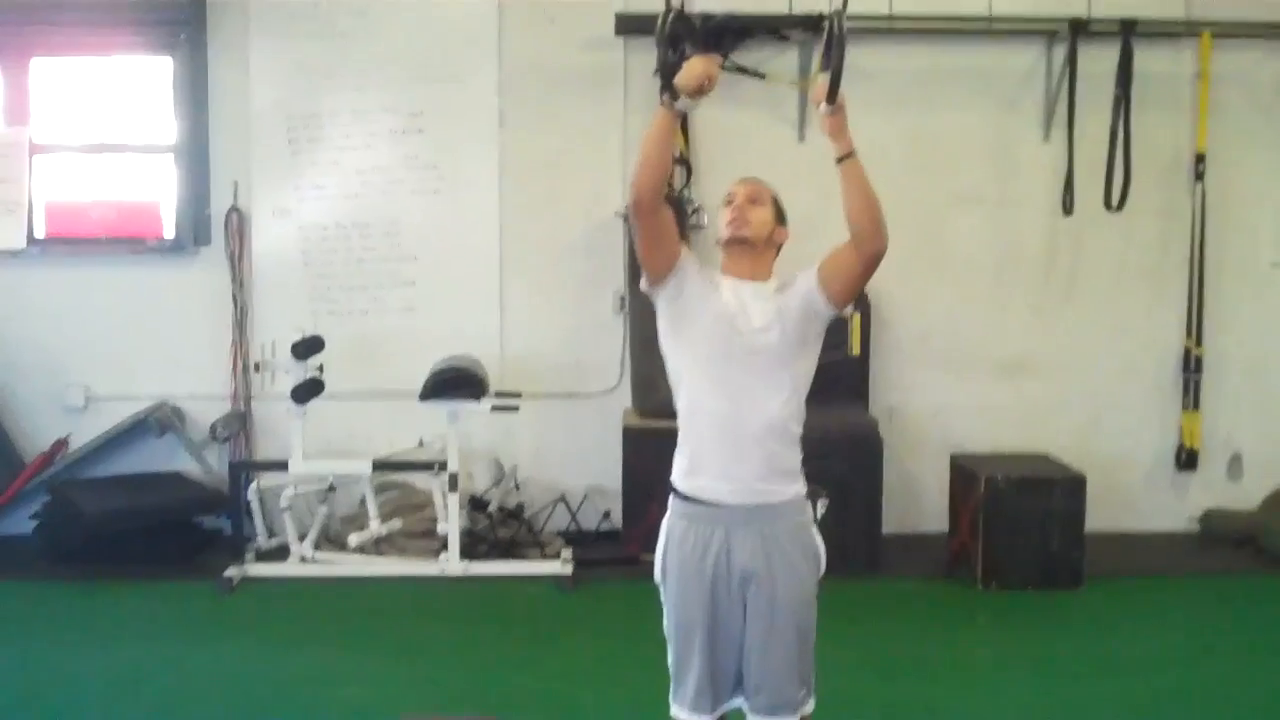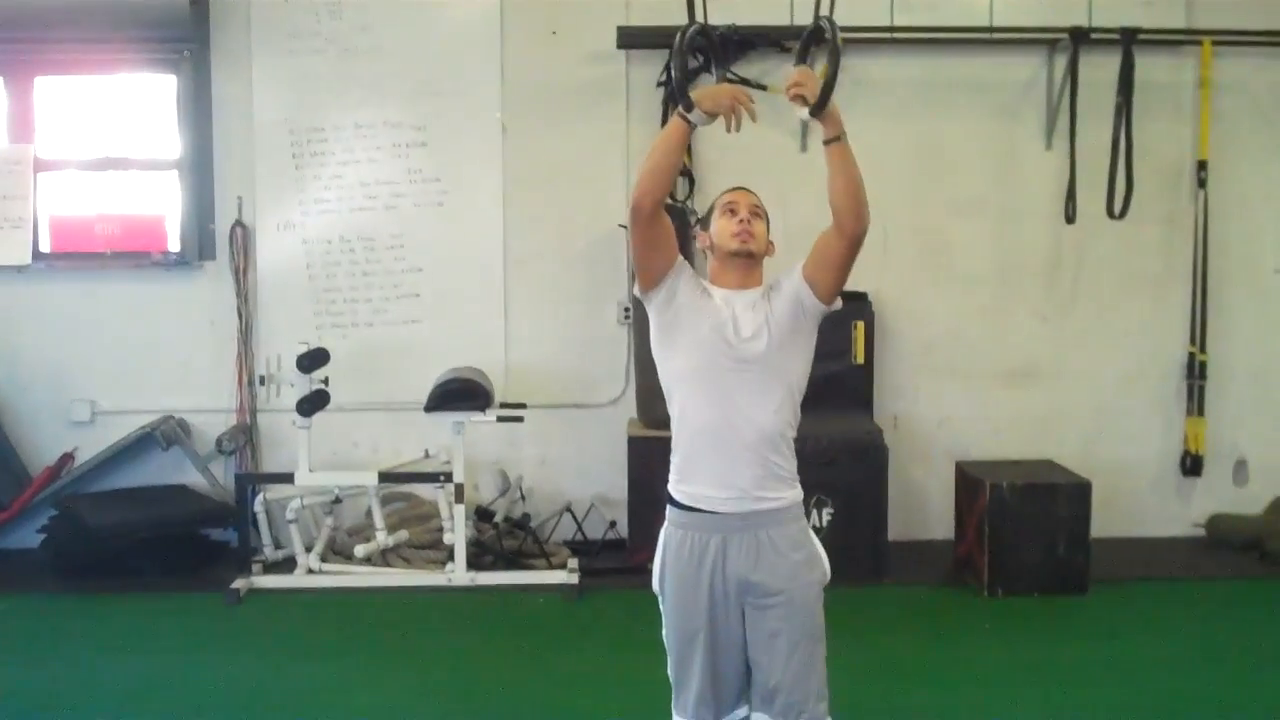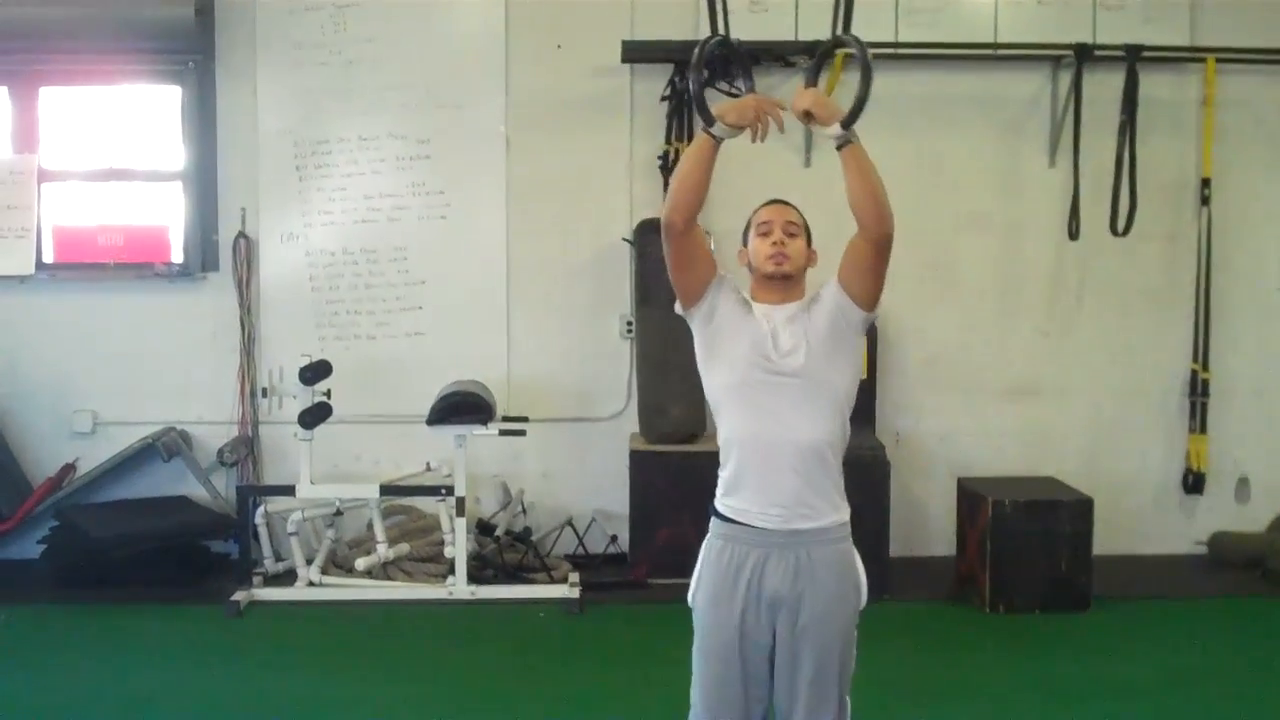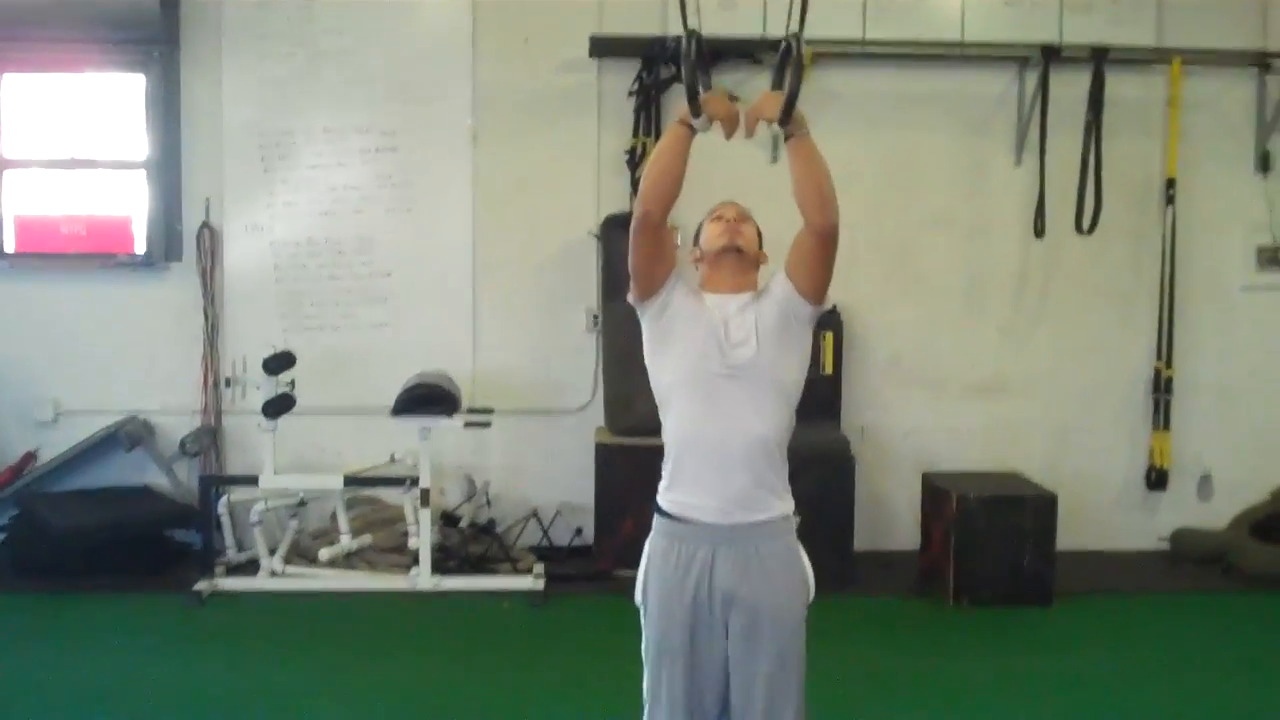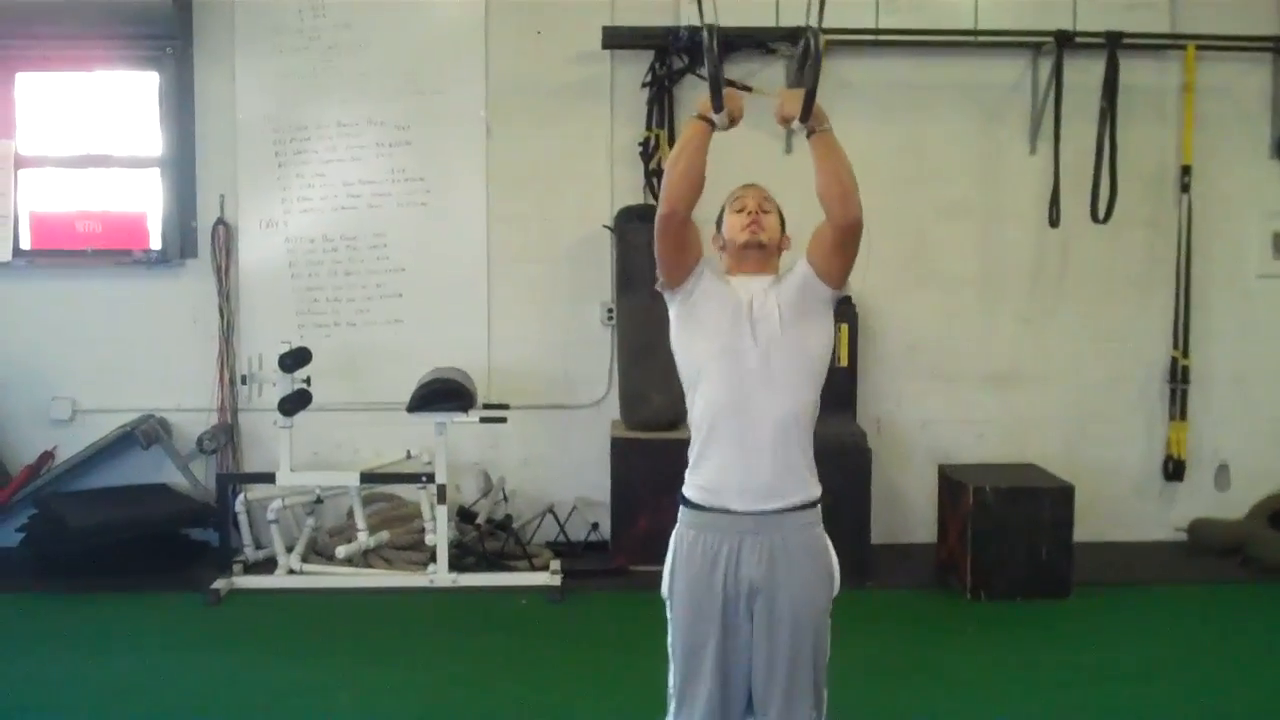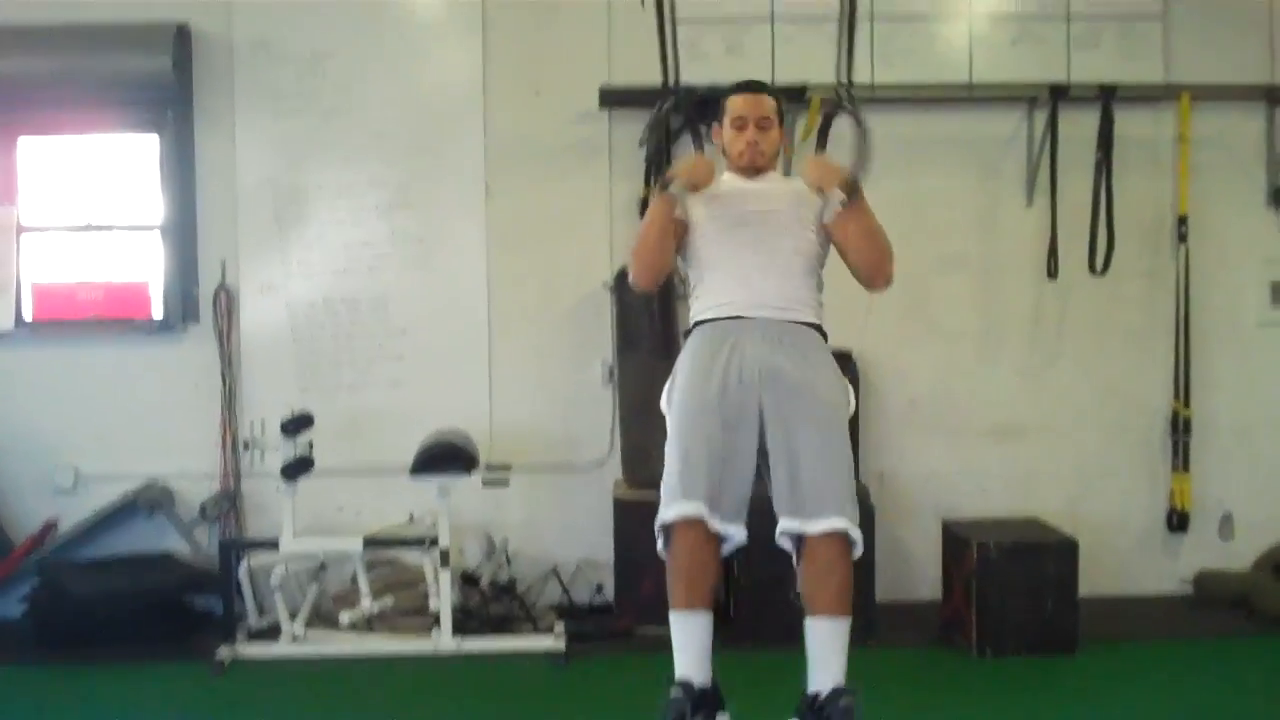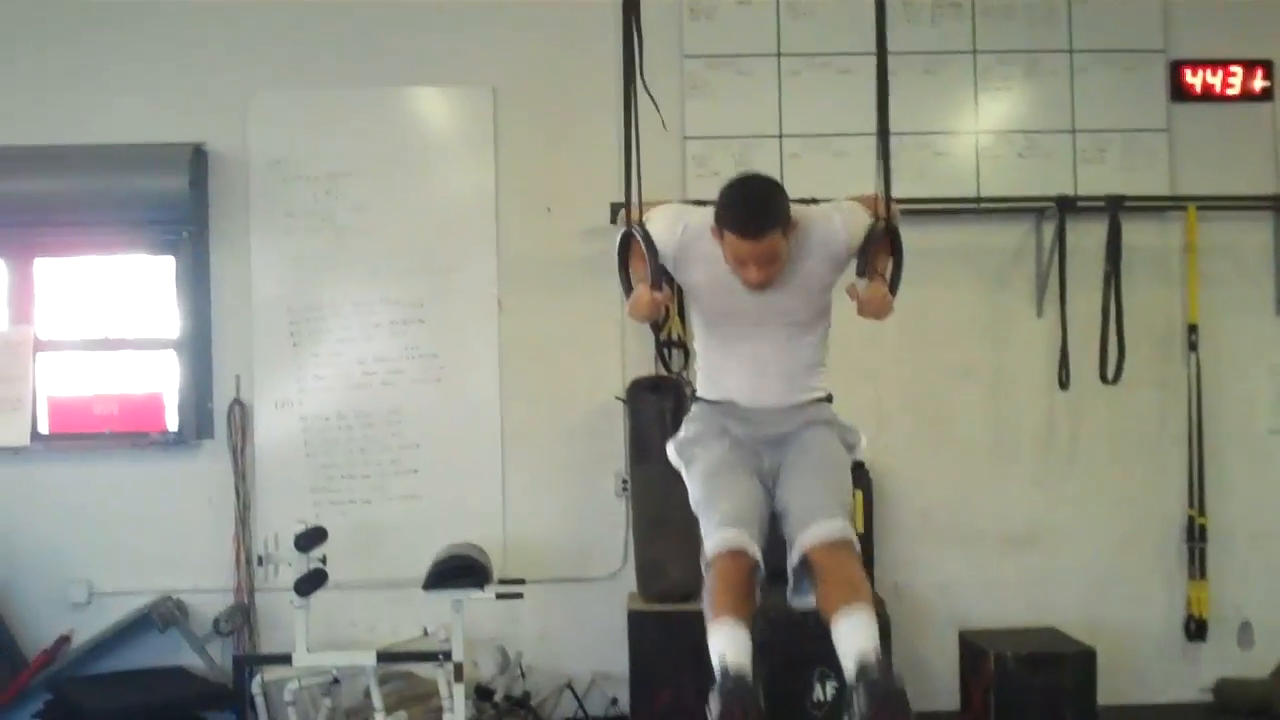
dt=0.5s
person 1, frame 1
left shoulder: (802, 301)
right shoulder: (684, 291)
left elbow: (871, 242)
right elbow: (643, 199)
left wrist: (840, 140)
right wrist: (674, 101)
left hip: (778, 518)
right hip: (697, 517)
person 1, frame 2
left shoulder: (794, 304)
right shoulder: (676, 299)
left elbow: (851, 225)
right elbow: (644, 204)
left wrist: (829, 121)
right wrist: (692, 113)
left hip: (778, 529)
right hip: (695, 528)
person 1, frame 3
left shoulder: (837, 317)
right shoulder: (716, 315)
left elbow: (878, 229)
right elbow: (675, 221)
left wrist: (842, 132)
right wrist: (717, 128)
left hip: (821, 547)
right hip: (736, 543)
person 1, frame 4
left shoulder: (786, 309)
right shoulder: (667, 307)
left elbow: (823, 222)
right elbow: (648, 213)
left wrist: (794, 126)
right wrist: (689, 119)
left hip: (766, 542)
right hip: (682, 539)
person 1, frame 5
left shoulder: (808, 294)
right shoulder: (694, 294)
left elbow: (846, 216)
right elbow: (672, 210)
left wrist: (816, 123)
right wrist: (704, 117)
left hip: (792, 530)
right hip: (708, 530)
person 1, frame 6
left shoulder: (815, 194)
right shoulder: (689, 190)
left elbow: (878, 276)
right elbow: (643, 277)
left wrist: (849, 191)
right wrist: (672, 189)
left hip: (799, 351)
right hip: (715, 348)
left knee: (824, 522)
right knee: (693, 514)
person 1, frame 7
left shoulder: (833, 231)
right shoulder: (679, 234)
left elbow: (878, 207)
right elbow: (638, 222)
left wrist: (878, 283)
right wrist: (642, 288)
left hip: (806, 418)
right hip: (721, 420)
left knee: (827, 537)
right knee: (731, 544)
